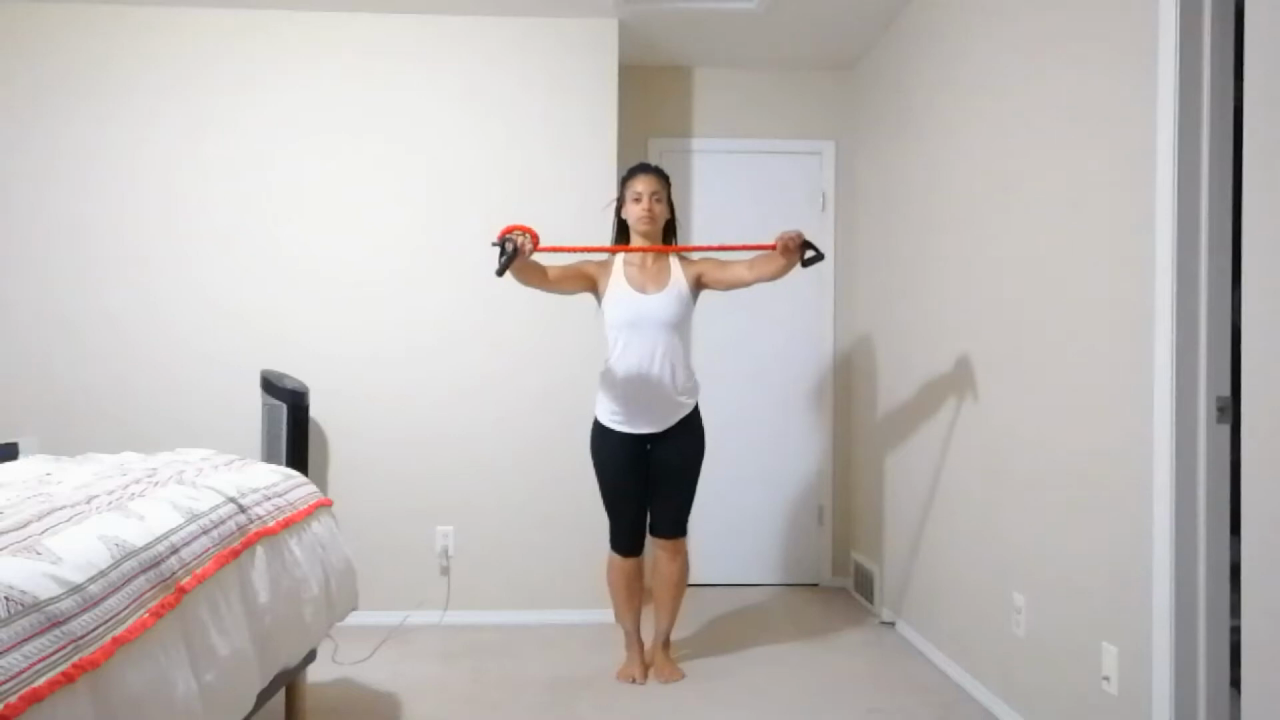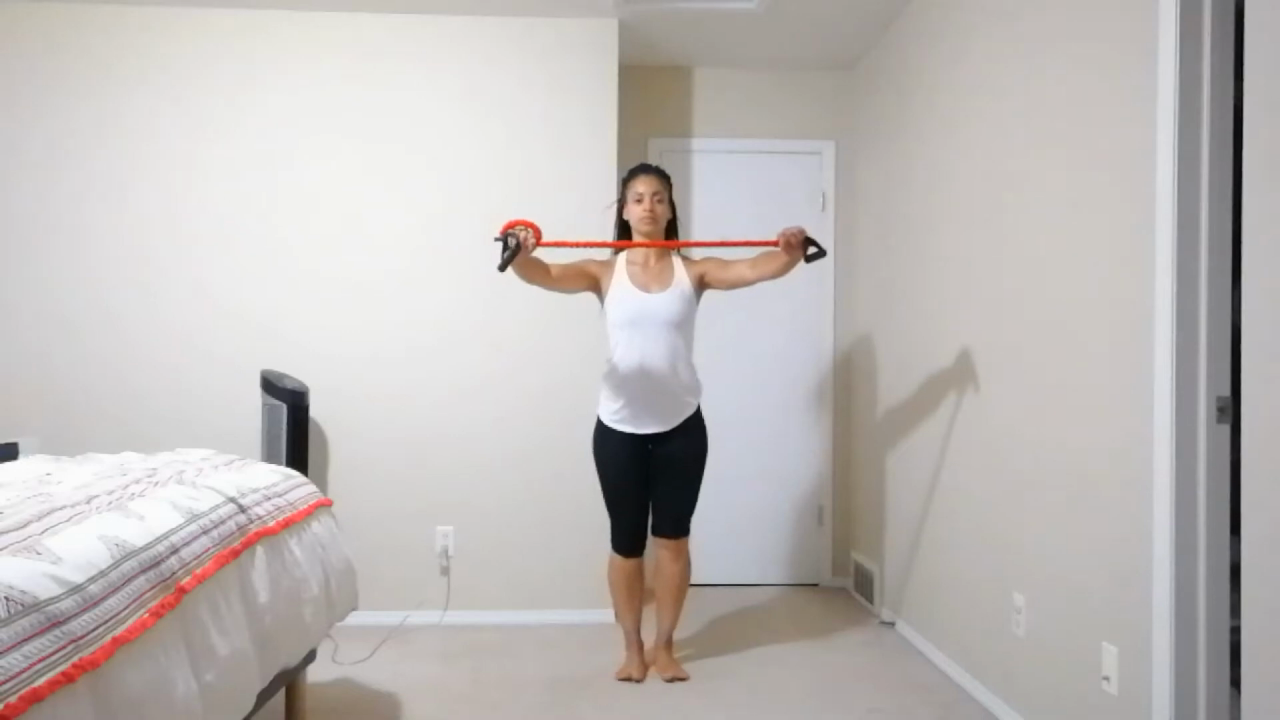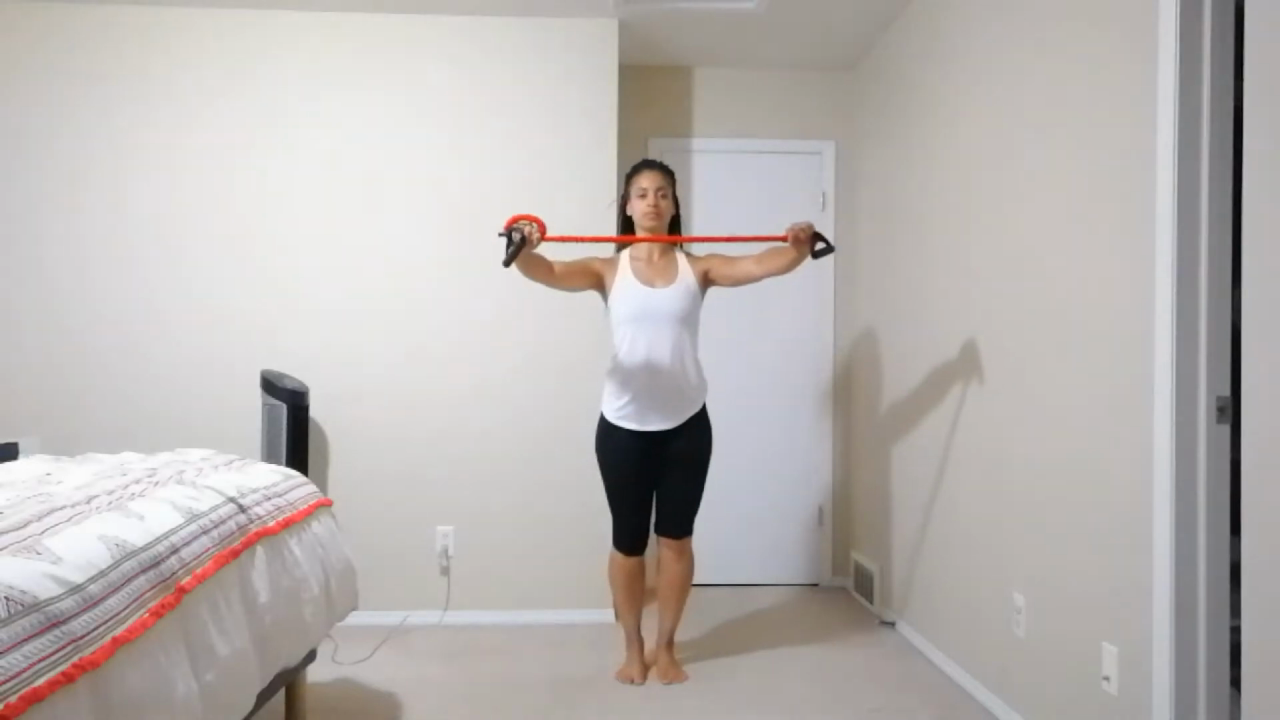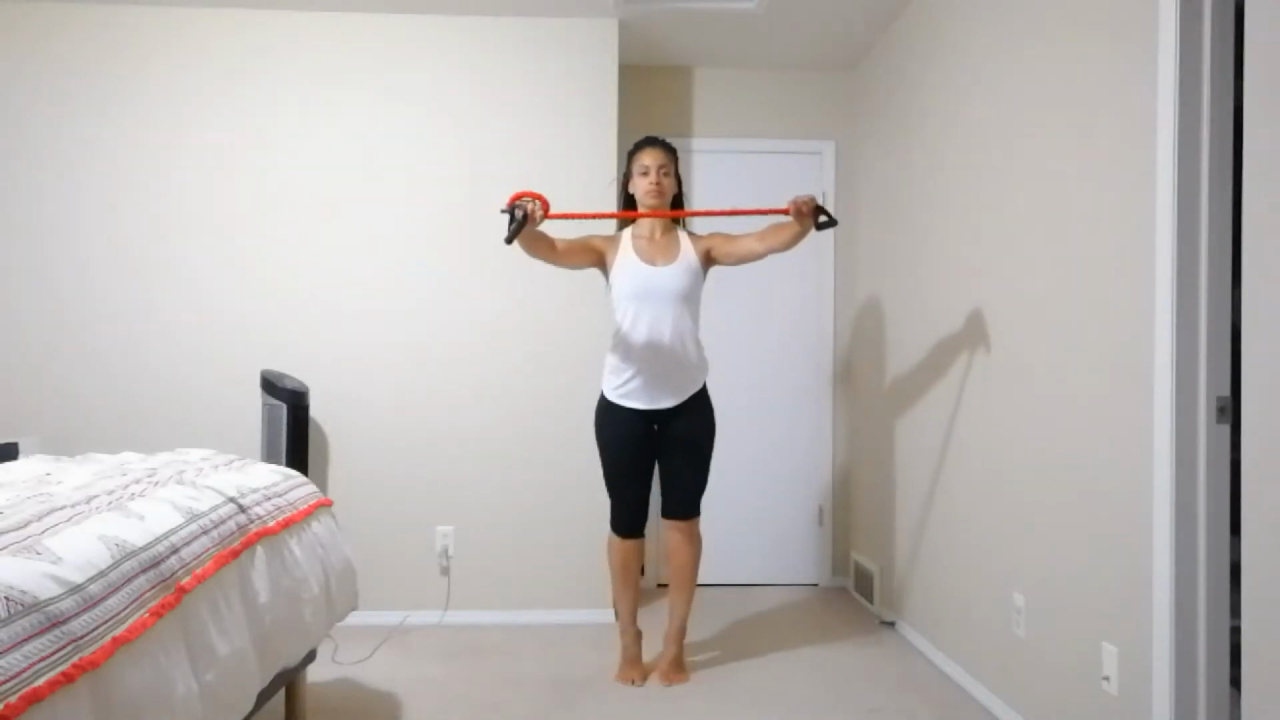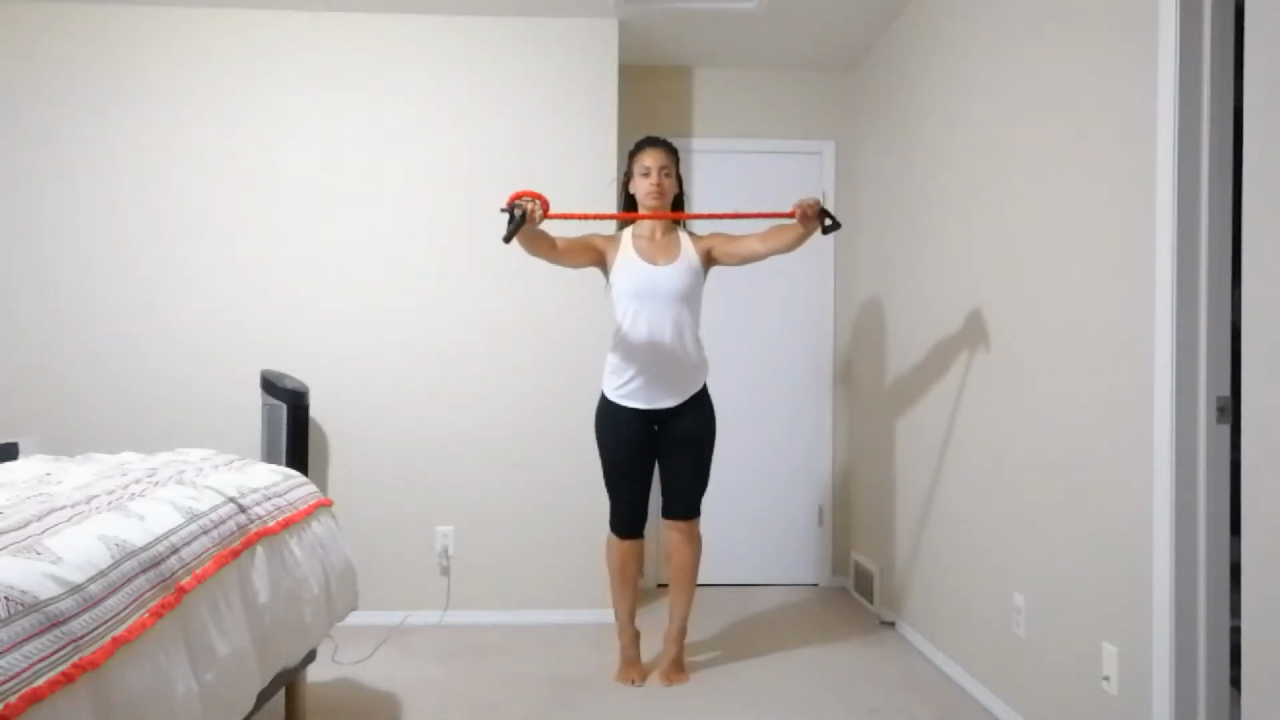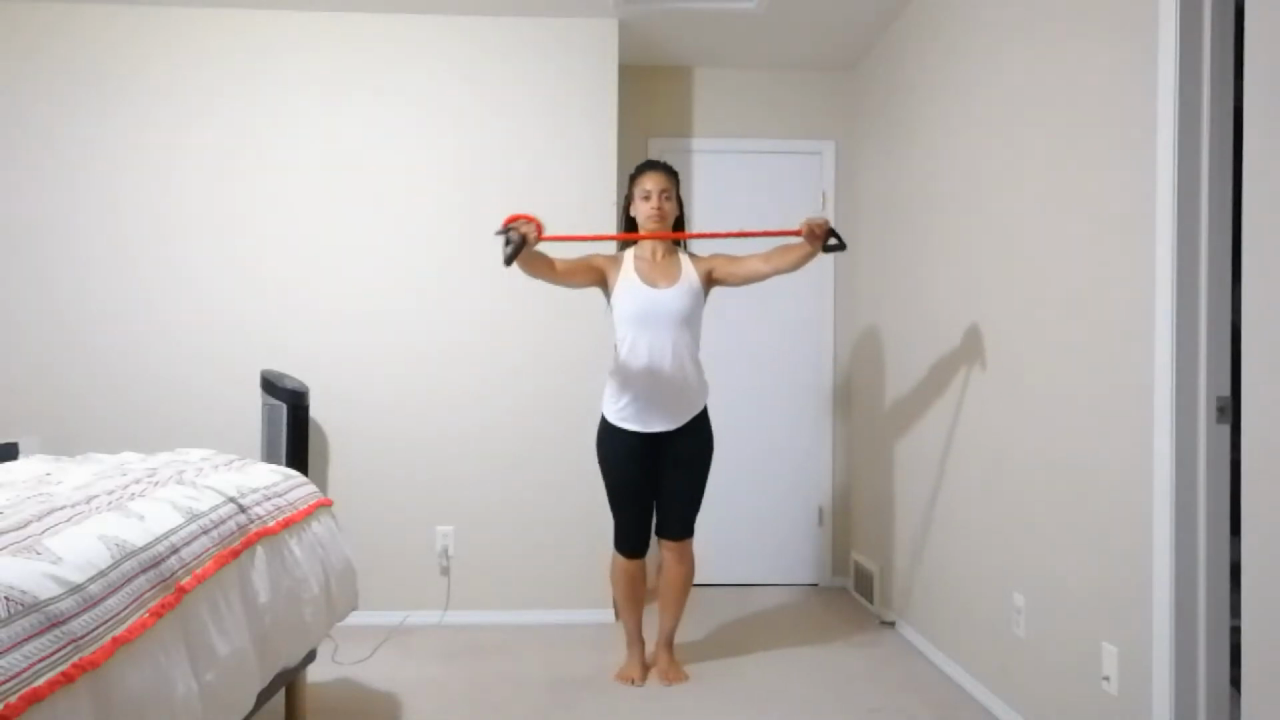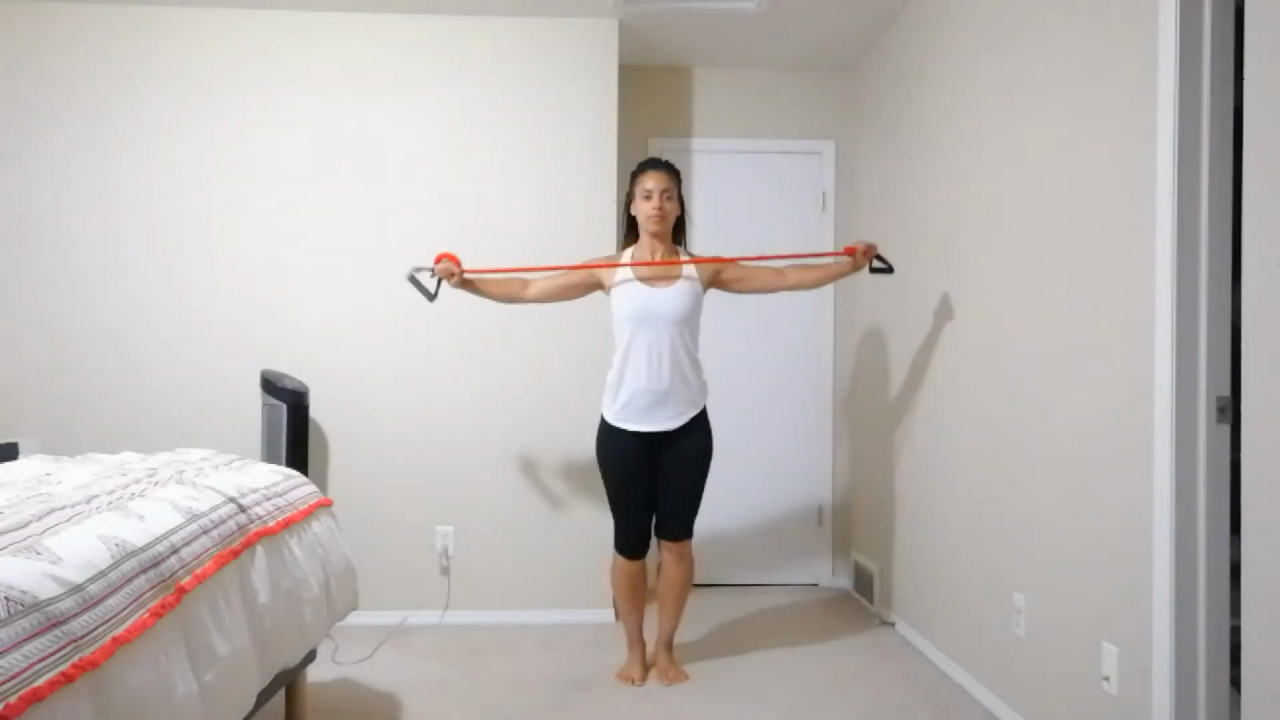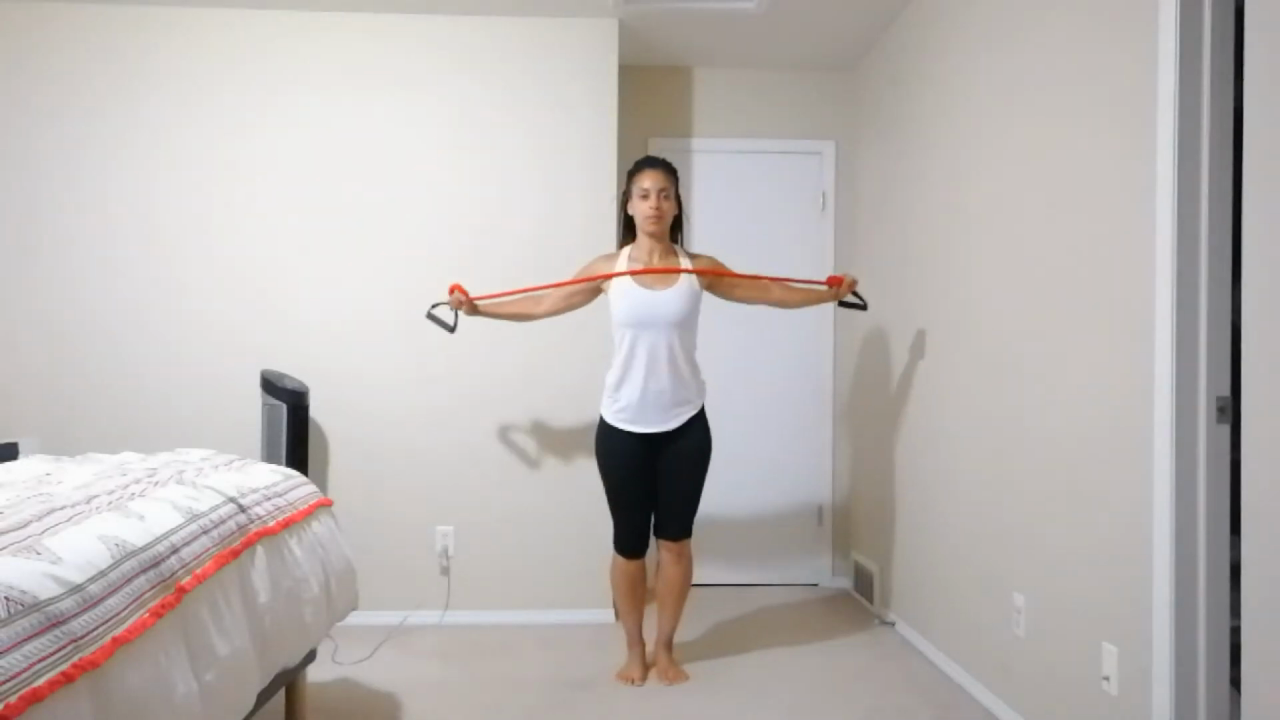
dt=0.4s
person 1, frame 1
left shoulder: (691, 271)
right shoulder: (601, 272)
left elbow: (752, 271)
right elbow: (544, 278)
left wrist: (788, 255)
right wrist: (518, 260)
left hip: (678, 426)
right hip: (617, 427)
left knee: (670, 538)
right knee: (625, 542)
left ankle: (661, 646)
right ankle: (632, 648)
person 1, frame 2
left shoulder: (694, 271)
right shoulder: (603, 272)
left elbow: (754, 270)
right elbow: (547, 276)
left wrist: (791, 252)
right wrist: (520, 255)
left hip: (681, 426)
right hip: (619, 427)
left knee: (673, 539)
right knee: (626, 543)
left ankle: (664, 646)
right ankle: (632, 648)
person 1, frame 3
left shoulder: (698, 268)
right shoulder: (607, 269)
left elbow: (759, 266)
right elbow: (550, 273)
left wrist: (799, 249)
right wrist: (524, 252)
left hip: (686, 424)
right hip: (623, 425)
left knee: (676, 539)
right knee: (628, 541)
left ankle: (665, 647)
right ankle: (633, 648)
person 1, frame 4
left shoulder: (701, 246)
right shoulder: (609, 247)
left elbow: (763, 243)
right elbow: (550, 250)
left wrist: (801, 223)
right wrist: (527, 228)
left hip: (687, 405)
right hip: (624, 405)
left knee: (683, 520)
right knee: (626, 524)
left ankle: (674, 644)
right ankle: (629, 644)
person 1, frame 5
left shoulder: (701, 246)
right shoulder: (609, 246)
left elbow: (765, 243)
right elbow: (549, 249)
left wrist: (806, 225)
right wrist: (525, 226)
left hip: (687, 404)
right hip: (624, 404)
left knee: (683, 521)
right knee: (625, 524)
left ankle: (675, 644)
right ankle: (628, 644)
person 1, frame 6
left shoulder: (702, 269)
right shoulder: (610, 267)
left elbow: (769, 263)
right elbow: (549, 270)
left wrist: (810, 244)
right wrist: (524, 247)
left hip: (687, 426)
right hip: (624, 427)
left knee: (676, 540)
right knee: (629, 543)
left ankle: (665, 647)
right ankle: (633, 647)
person 1, frame 7
left shoulder: (704, 270)
right shoulder: (608, 269)
left elbow: (784, 278)
right elbow: (529, 290)
left wrist: (849, 265)
right wrist: (465, 281)
left hip: (686, 426)
right hip: (624, 427)
left knee: (676, 541)
right knee: (630, 544)
left ankle: (665, 648)
right ankle: (634, 649)
person 1, frame 8
left shoulder: (700, 269)
right shoulder: (606, 269)
left elbow: (769, 292)
right elbow: (540, 304)
left wrist: (830, 295)
right wrist: (476, 307)
left hip: (684, 426)
right hip: (622, 427)
left knee: (675, 541)
right knee: (629, 544)
left ankle: (665, 648)
right ankle: (634, 650)
